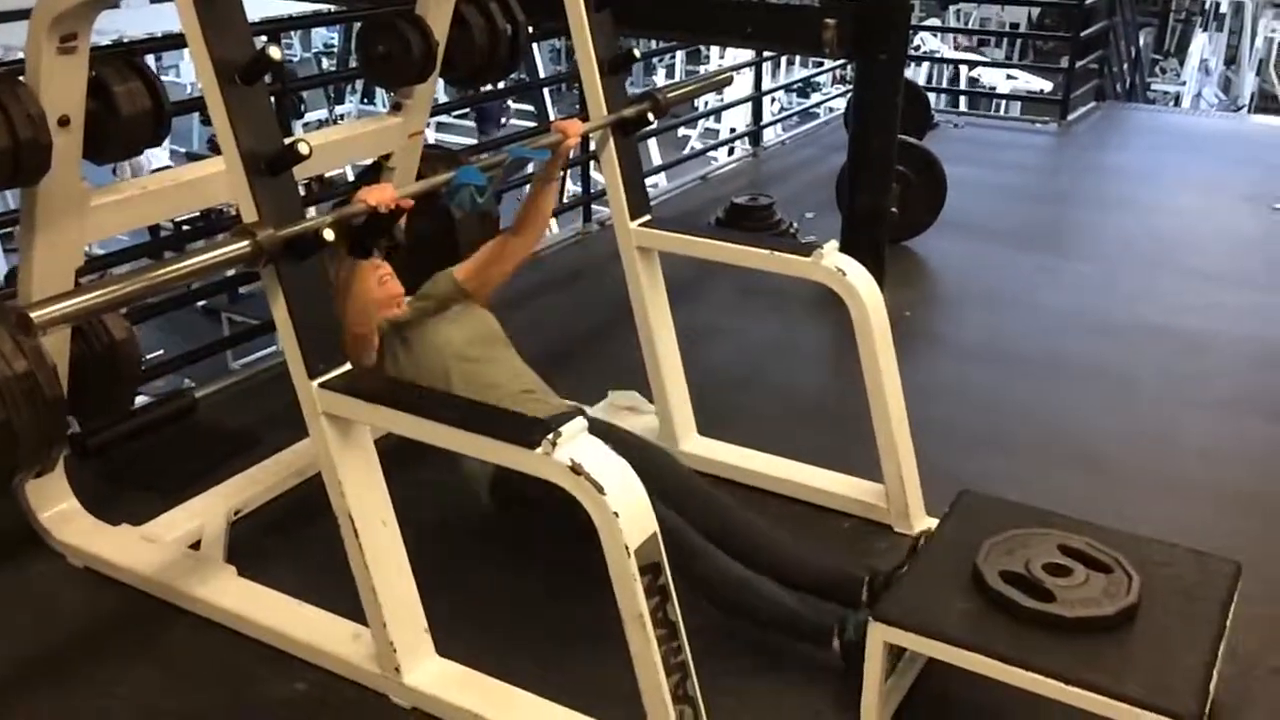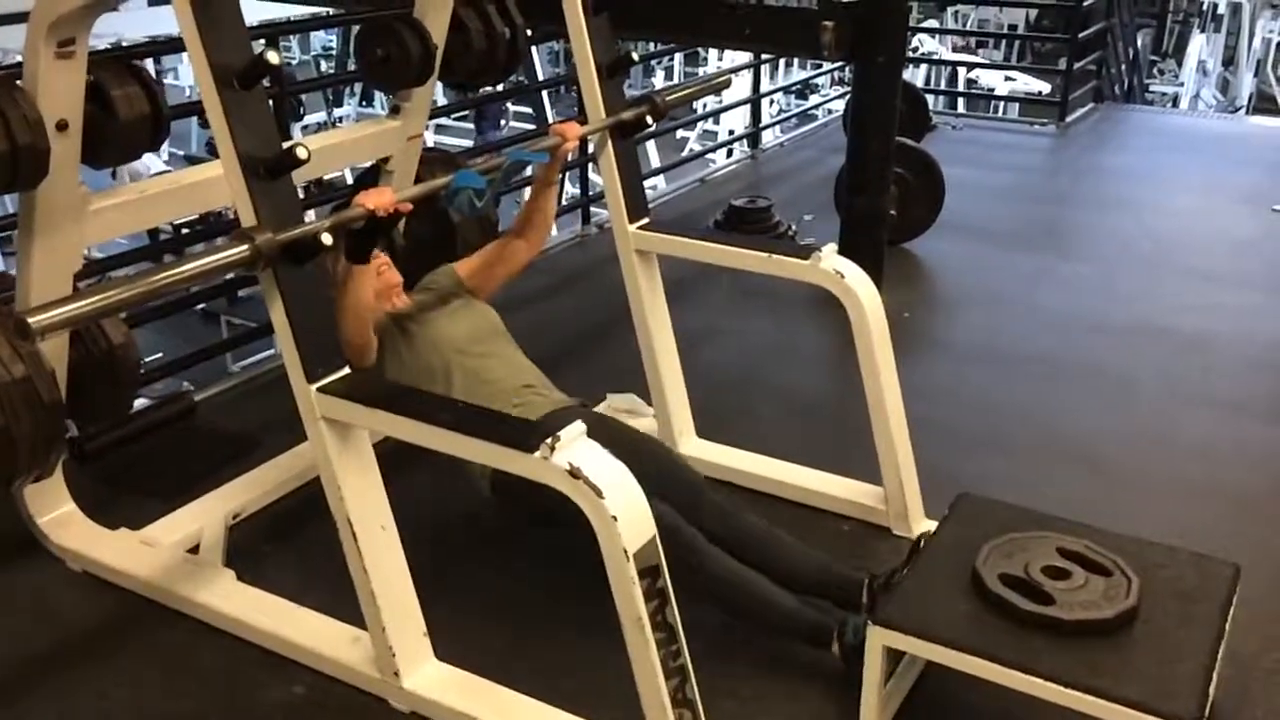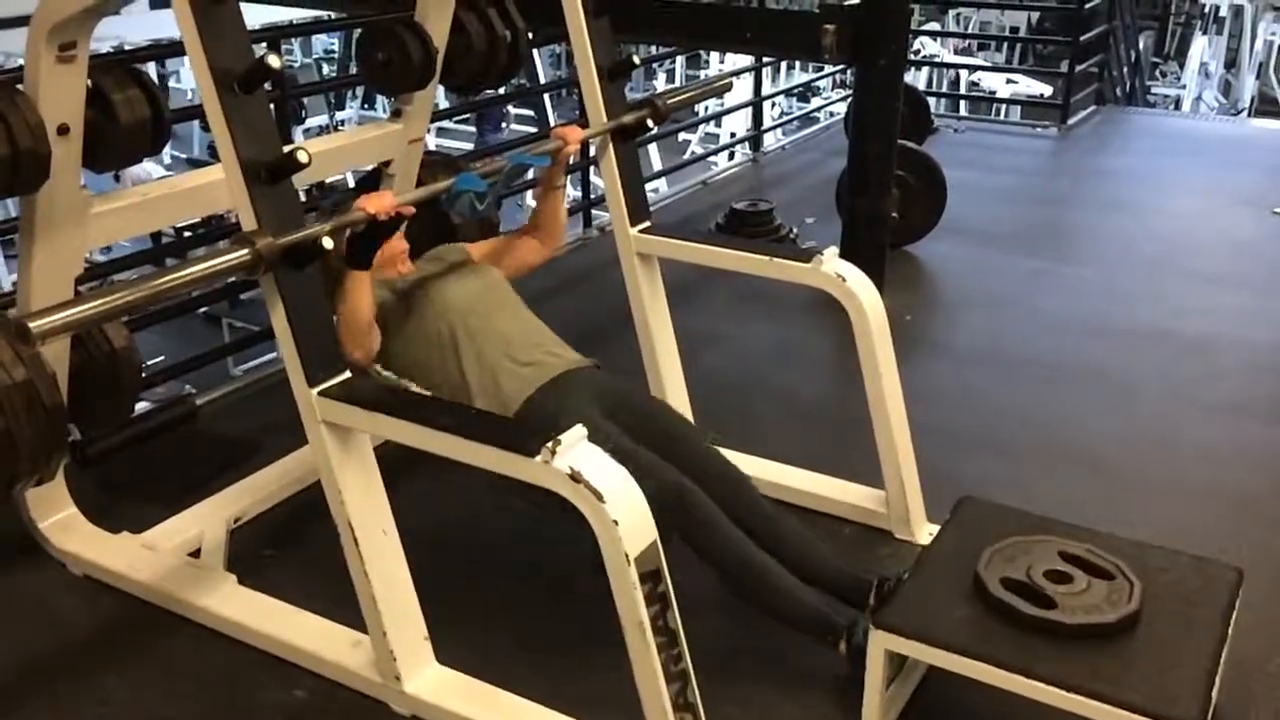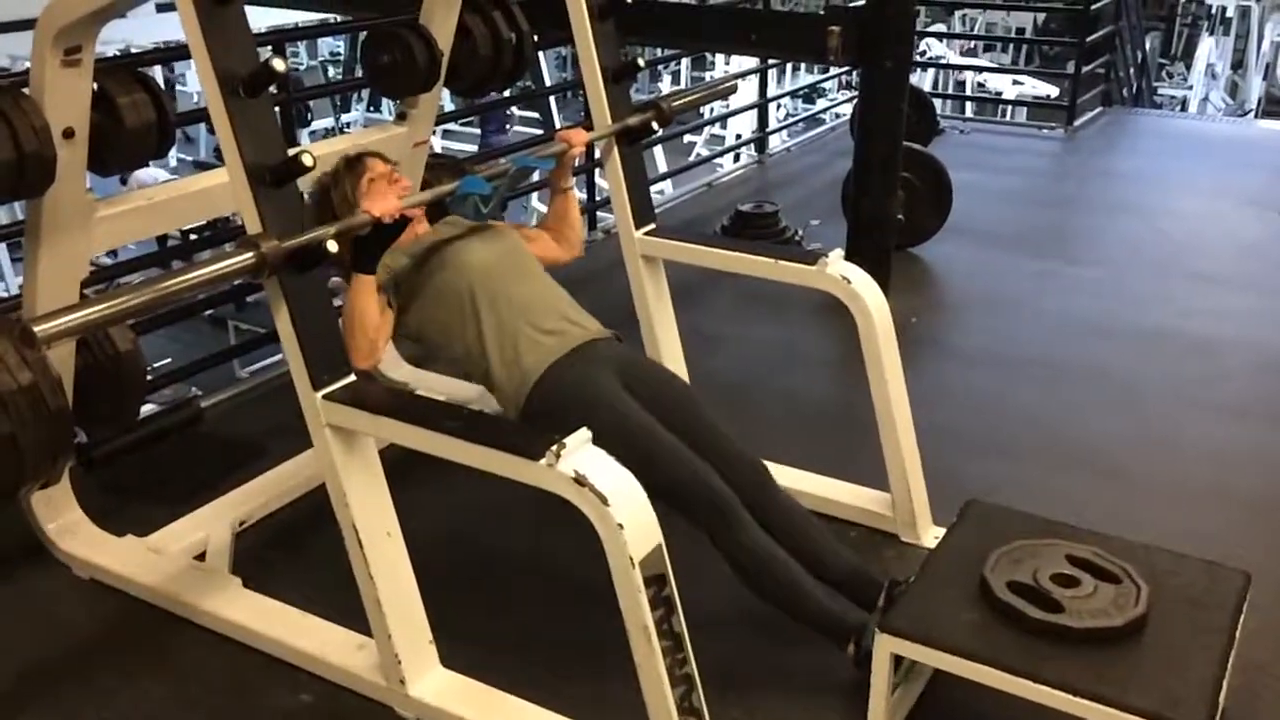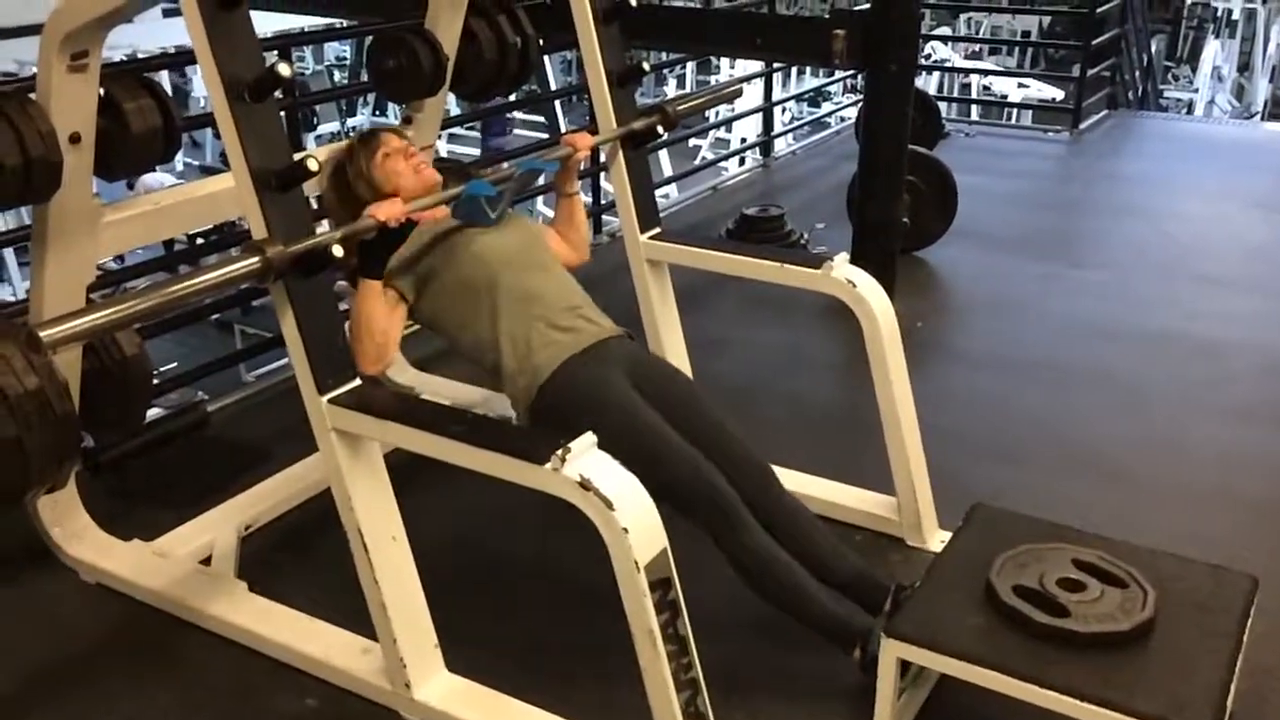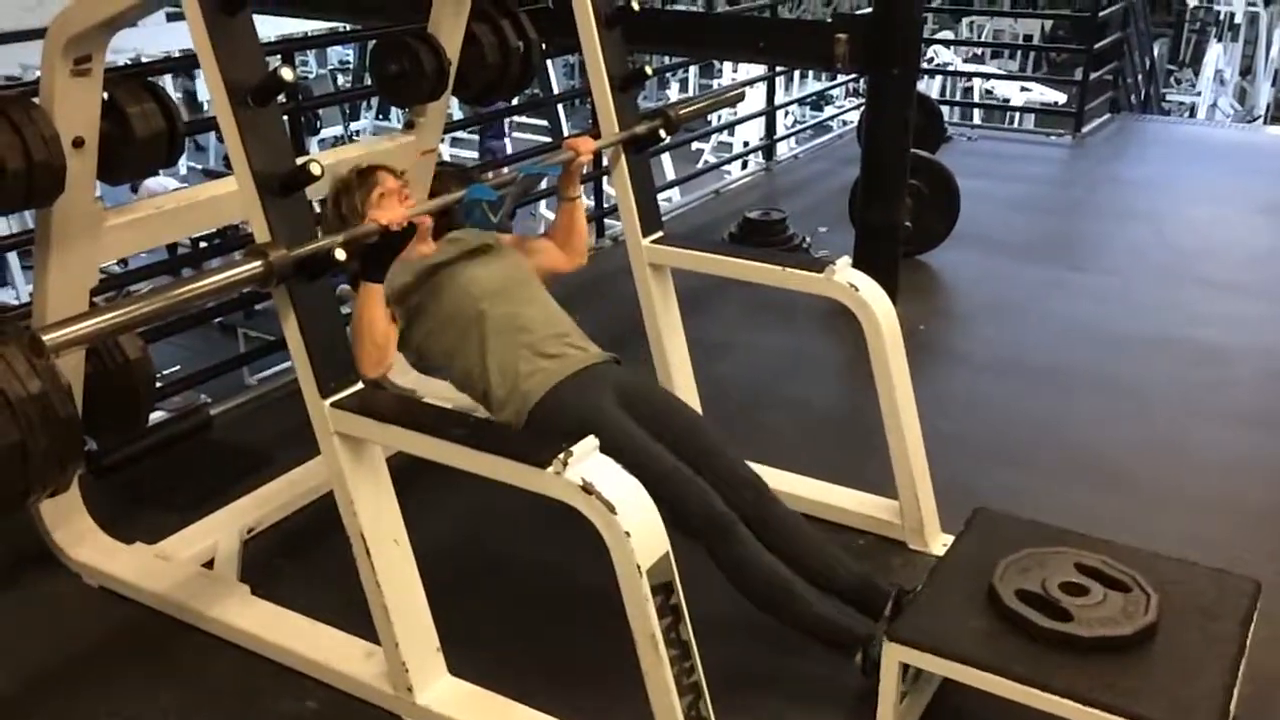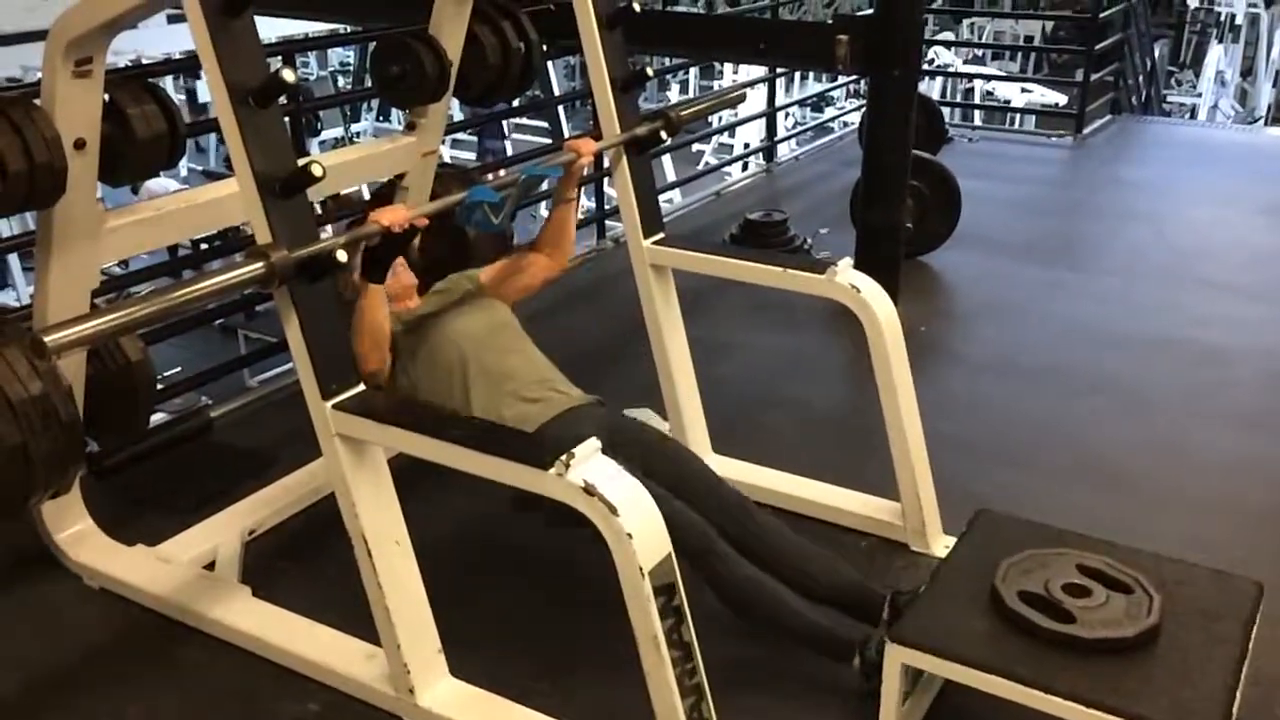
dt=0.2s
person 1, frame 1
left shoulder: (439, 299)
right shoulder: (380, 351)
left elbow: (520, 239)
right elbow: (357, 329)
left wrist: (552, 164)
right wrist: (359, 230)
left hip: (569, 422)
left knee: (712, 510)
right knee: (672, 540)
left ankle: (865, 589)
right ankle: (840, 633)
person 1, frame 2
left shoulder: (439, 289)
right shoulder: (379, 338)
left elbow: (525, 240)
right elbow: (355, 342)
left wrist: (552, 166)
right wrist: (358, 248)
left hip: (572, 416)
left knee: (713, 508)
right knee: (673, 538)
left ankle: (862, 592)
right ankle: (838, 634)
person 1, frame 3
left shoulder: (445, 256)
right shoulder: (378, 303)
left elbow: (544, 241)
right elbow: (358, 350)
left wrist: (554, 169)
right wrist: (360, 252)
left hip: (587, 380)
right hip: (536, 414)
left knee: (731, 488)
right knee: (691, 513)
left ankle: (869, 593)
right ankle: (848, 634)
person 1, frame 4
left shoulder: (469, 224)
right shoulder: (391, 271)
left elbow: (568, 244)
right elbow: (364, 358)
left wrist: (562, 170)
right wrist: (363, 252)
left hip: (611, 355)
right hip: (555, 386)
left knee: (748, 480)
right knee: (713, 503)
left ankle: (878, 594)
right ankle: (859, 635)
person 1, frame 5
right shoulder: (402, 257)
left elbow: (575, 249)
right elbow: (371, 363)
left wrist: (568, 174)
right wrist: (370, 255)
left hip: (619, 352)
right hip: (562, 383)
left knee: (755, 481)
right knee: (719, 506)
left ankle: (885, 599)
right ankle: (865, 640)
person 1, frame 6
left shoulder: (472, 242)
right shoulder: (398, 286)
left elbow: (569, 253)
right elbow: (372, 366)
left wrist: (570, 178)
right wrist: (375, 260)
left hip: (606, 375)
right hip: (549, 409)
left knee: (748, 495)
right knee: (710, 520)
left ankle: (885, 602)
right ankle: (864, 645)
person 1, frame 7
left shoulder: (456, 294)
right shoulder: (394, 340)
left elbow: (550, 257)
right elbow: (371, 363)
left wrist: (568, 182)
right wrist: (373, 256)
left hip: (590, 417)
left knee: (735, 514)
right knee: (695, 544)
left ankle: (884, 608)
right ankle: (862, 650)
